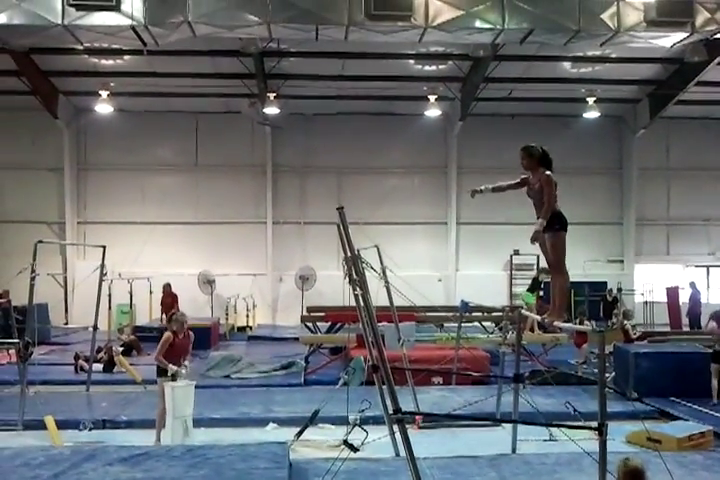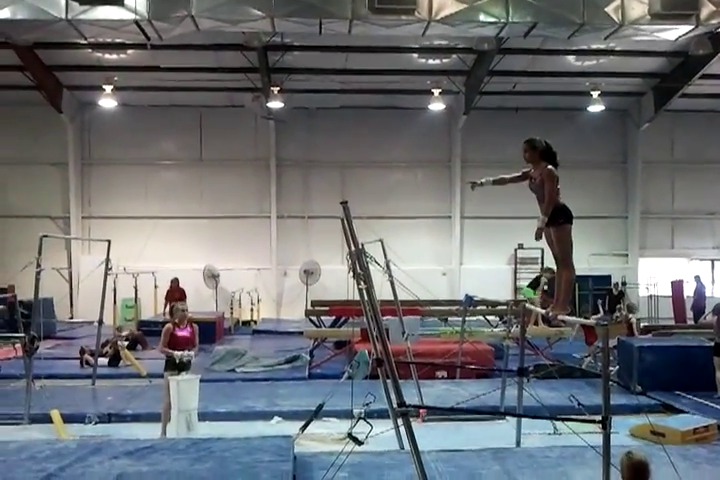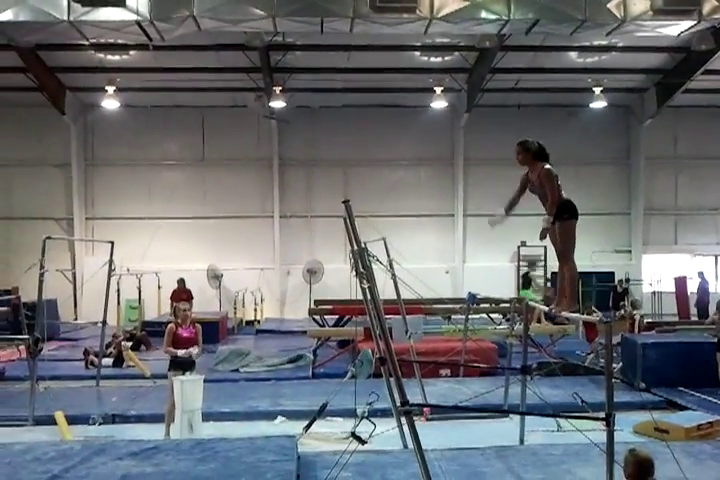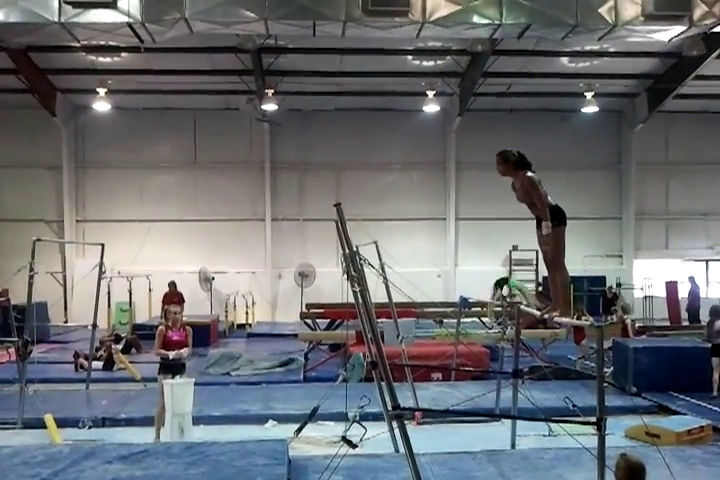
dt=0.3s
person 1, frame 1
left shoulder: (547, 177)
right shoulder: (528, 179)
left elbow: (548, 205)
right elbow: (505, 186)
left wrist: (538, 227)
right wrist: (482, 189)
left hip: (555, 222)
right hip: (545, 224)
left knee: (559, 269)
right knee: (553, 269)
left ankle: (560, 312)
right ankle: (553, 310)
person 1, frame 2
left shoulder: (548, 171)
right shoulder: (530, 173)
left elbow: (550, 200)
right elbow: (507, 179)
left wrist: (540, 224)
right wrist: (483, 182)
left hip: (560, 215)
right hip: (550, 217)
left knee: (566, 262)
right knee: (560, 263)
left ankle: (564, 305)
right ankle: (557, 303)
person 1, frame 3
left shoulder: (546, 171)
right shoulder: (528, 175)
left elbow: (554, 199)
right elbow: (516, 198)
left wrist: (547, 224)
right wrist: (502, 215)
left hip: (565, 211)
right hip: (554, 213)
left knee: (567, 259)
right knee: (562, 259)
left ankle: (572, 302)
right ankle: (561, 300)
person 1, frame 4
left shoulder: (528, 179)
right shoulder: (515, 183)
left elbow: (542, 204)
left wrist: (547, 231)
right wrist: (542, 229)
left hip: (554, 216)
right hip: (543, 219)
left knee: (557, 264)
right knee: (550, 265)
left ankle: (566, 309)
right ankle: (555, 305)
person 2, frame 1
left shoulder: (190, 335)
right shoulder: (169, 336)
right elbow: (157, 356)
left wrist: (185, 363)
right wrist: (170, 367)
left hip: (178, 370)
right hip: (164, 370)
right knee: (164, 405)
right ankle: (157, 438)
person 2, frame 2
left shoulder: (193, 327)
right shoulder: (169, 327)
left elbow: (196, 346)
right elbow: (162, 348)
left wrist: (192, 353)
right wrist: (175, 354)
left hip: (186, 364)
right hip: (171, 364)
right knee: (169, 399)
right ankle: (163, 432)
person 2, frame 3
left shoulder: (196, 327)
right shoulder: (172, 327)
left elbow: (200, 345)
right elbow: (166, 348)
left wrist: (196, 351)
right wrist: (180, 352)
left hip: (190, 364)
right hip: (176, 364)
right knee: (173, 399)
right ankle: (167, 432)
person 2, frame 4
left shoulder: (187, 330)
right shoulder: (162, 329)
left elbow: (189, 348)
right elbow: (157, 351)
left wrist: (185, 352)
right wrist: (171, 354)
left hip: (180, 367)
right hip: (165, 367)
right knee: (163, 402)
right ankle: (157, 435)
